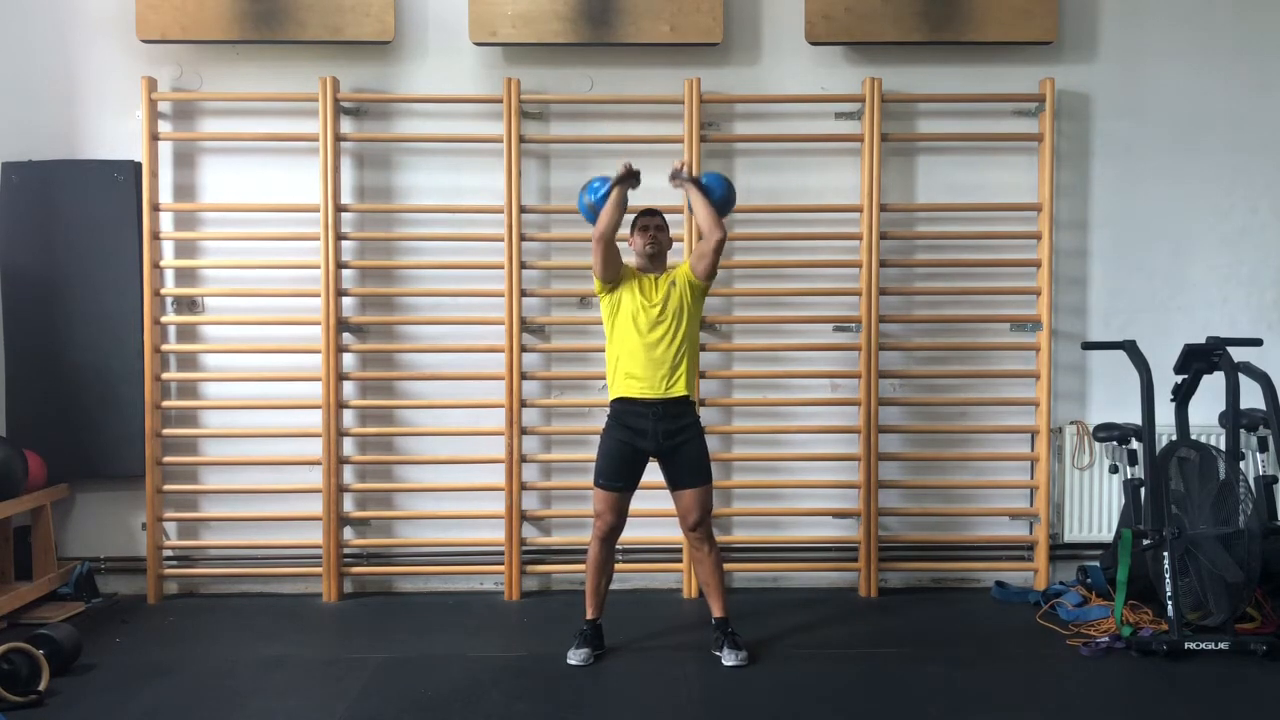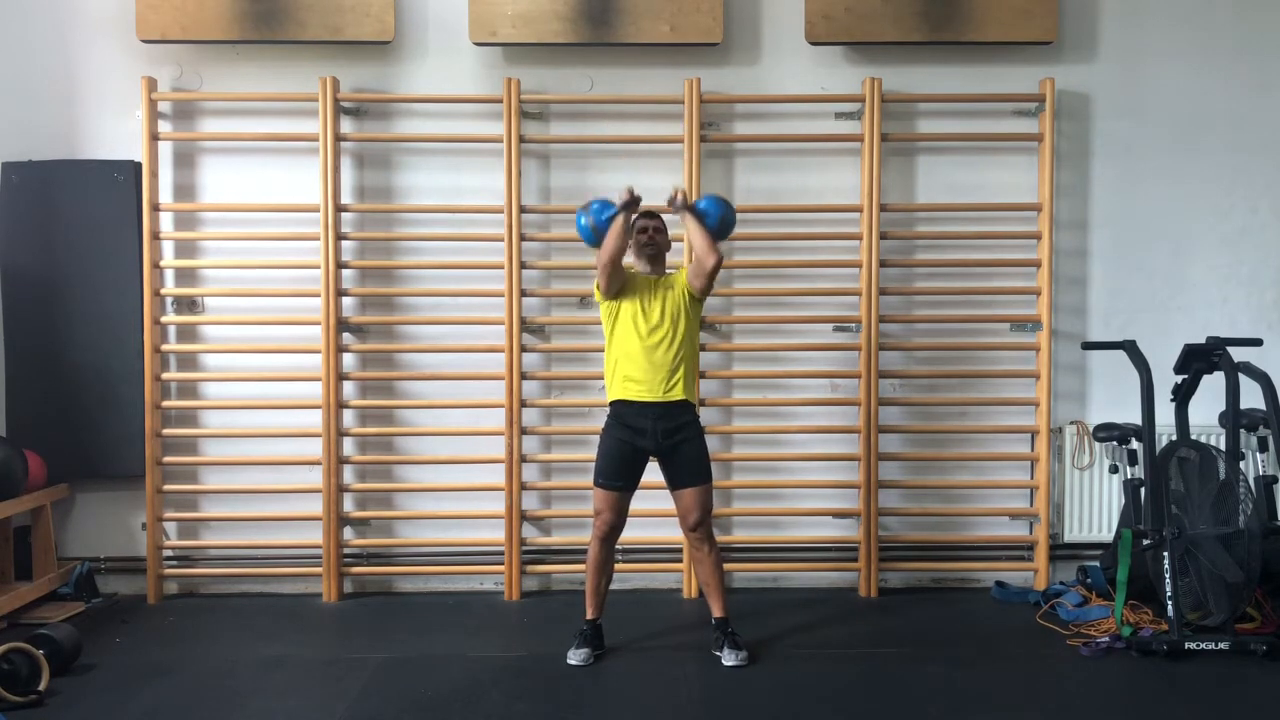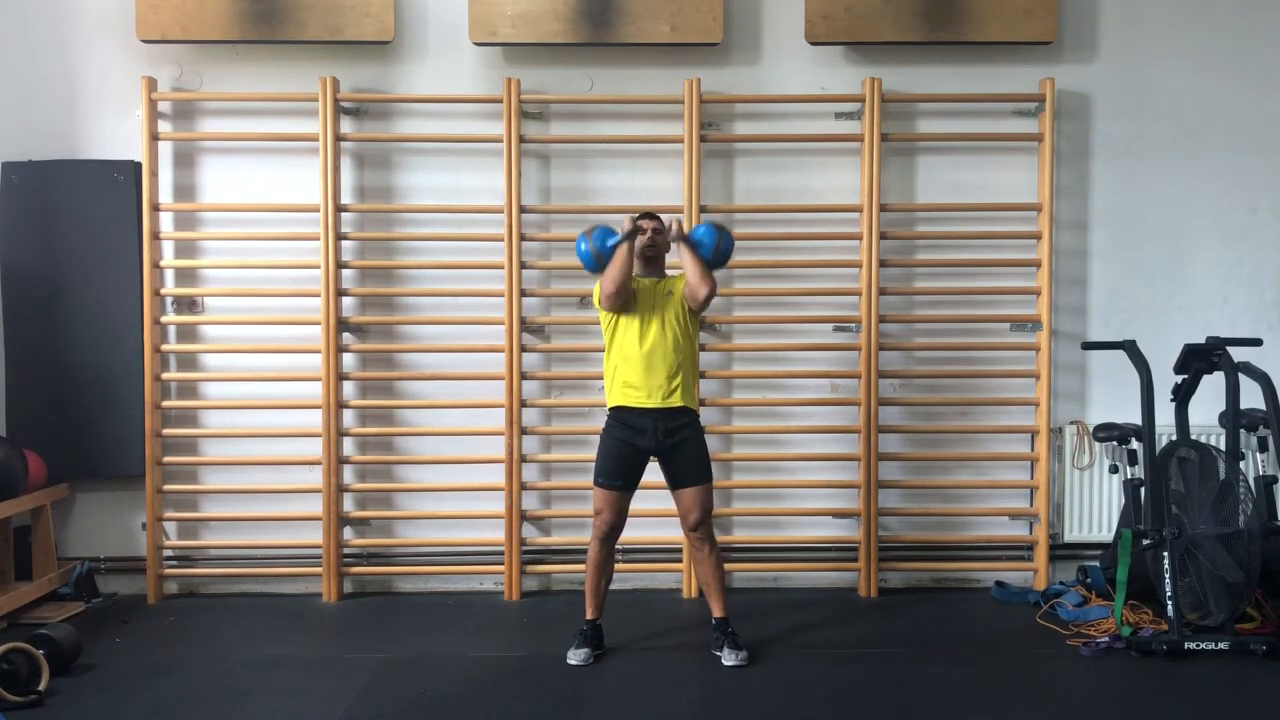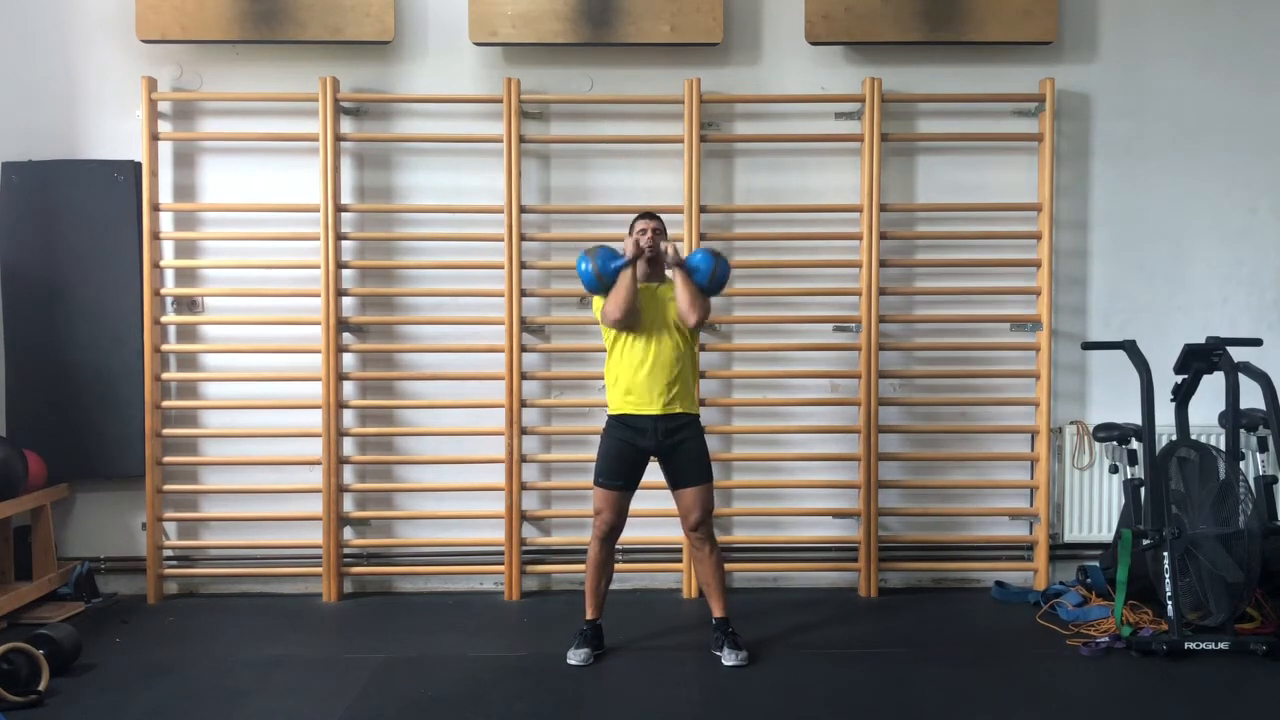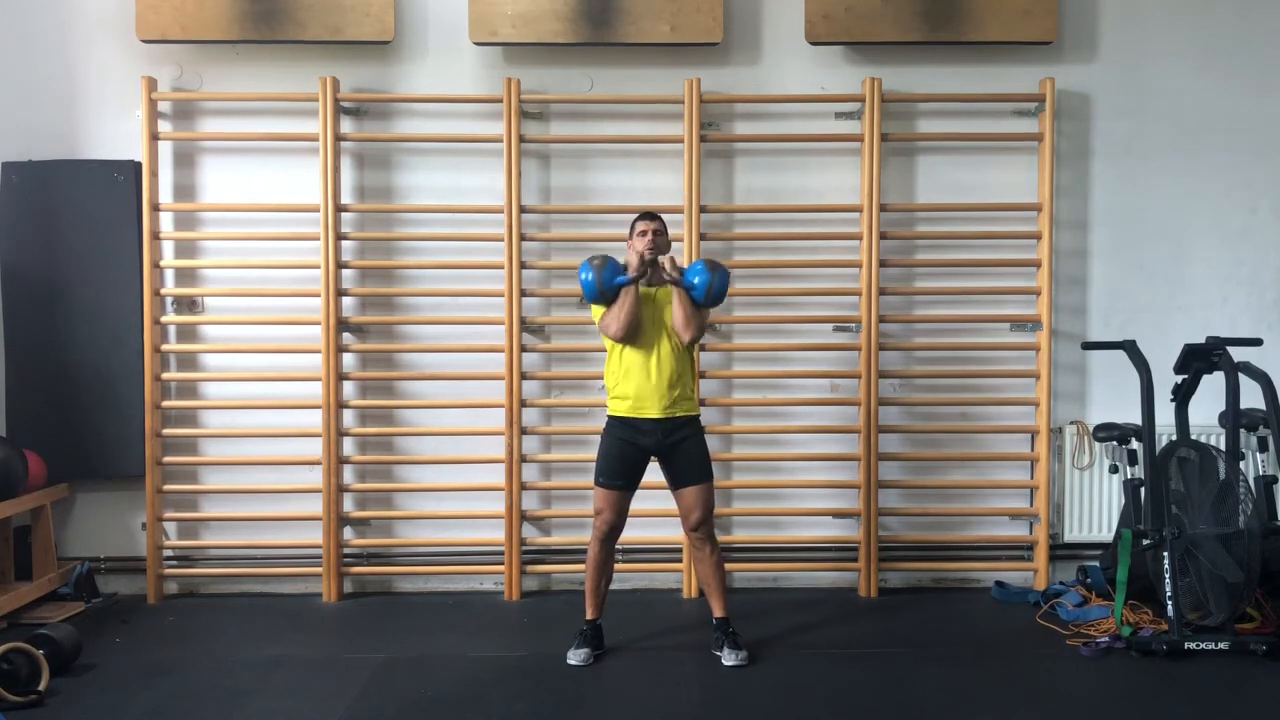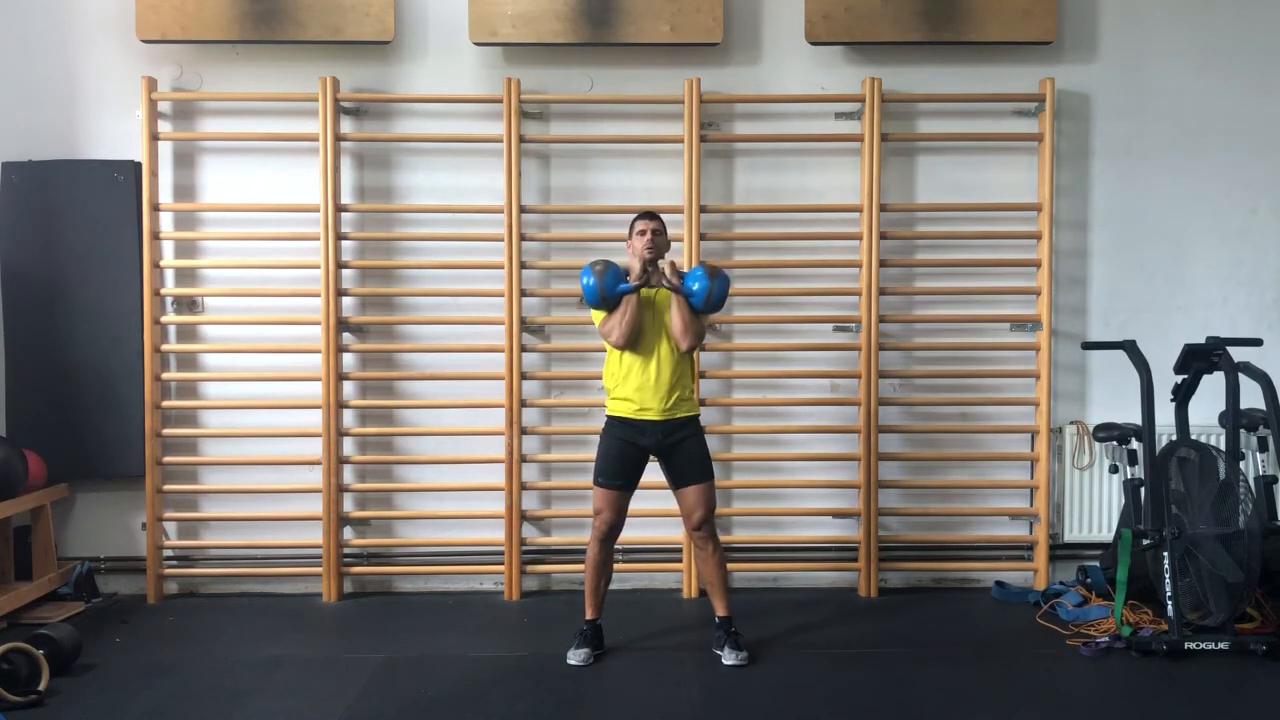
dt=0.1s
person 1, frame 1
left shoulder: (687, 281)
right shoulder: (613, 280)
left elbow: (716, 238)
right elbow: (601, 238)
left wrist: (690, 187)
right wrist: (620, 187)
left hip: (679, 418)
right hip: (626, 416)
left knee: (698, 528)
right knee: (605, 528)
left ankle: (722, 629)
right ankle: (591, 628)
person 1, frame 2
left shoulder: (685, 288)
right shoulder: (615, 287)
left elbow: (712, 259)
right elbow: (606, 258)
left wrist: (686, 212)
right wrist: (624, 211)
left hip: (679, 418)
right hip: (625, 416)
left knee: (699, 527)
right knee: (605, 527)
left ankle: (722, 627)
right ankle: (591, 627)
person 1, frame 3
left shoulder: (680, 286)
right shoulder: (612, 283)
left elbow: (703, 291)
right elbow: (613, 288)
left wrist: (681, 241)
right wrist: (626, 241)
left hip: (679, 420)
right hip: (626, 419)
left knee: (699, 528)
right knee: (604, 528)
left ankle: (722, 628)
right ankle: (591, 628)
person 1, frame 4
left shoulder: (681, 292)
right shoulder: (614, 292)
left elbow: (694, 319)
right elbow: (616, 316)
left wrist: (678, 267)
right wrist: (629, 263)
left hip: (680, 423)
right hip: (626, 422)
left knee: (699, 528)
right knee: (604, 528)
left ankle: (722, 628)
right ankle: (591, 628)
person 1, frame 5
left shoulder: (684, 289)
right shoulder: (611, 289)
left elbow: (689, 334)
right elbow: (618, 332)
left wrist: (674, 280)
right wrist: (632, 276)
left hip: (680, 423)
right hip: (625, 422)
left knee: (700, 528)
right knee: (604, 529)
left ankle: (723, 628)
right ankle: (591, 628)
person 1, frame 6
left shoulder: (684, 293)
left elbow: (687, 342)
right elbow: (620, 338)
left wrist: (674, 286)
right wrist: (634, 282)
left hip: (680, 423)
right hip: (625, 422)
left knee: (702, 527)
right knee: (604, 528)
left ankle: (724, 627)
right ankle: (591, 628)
